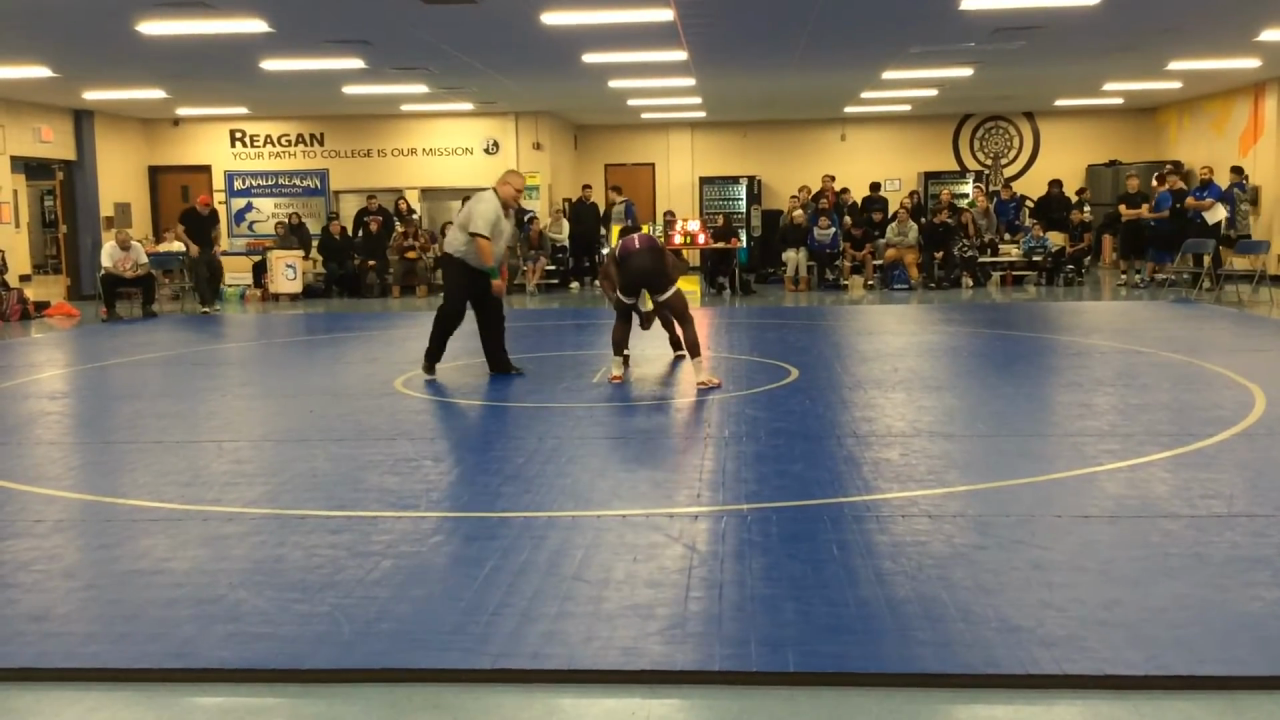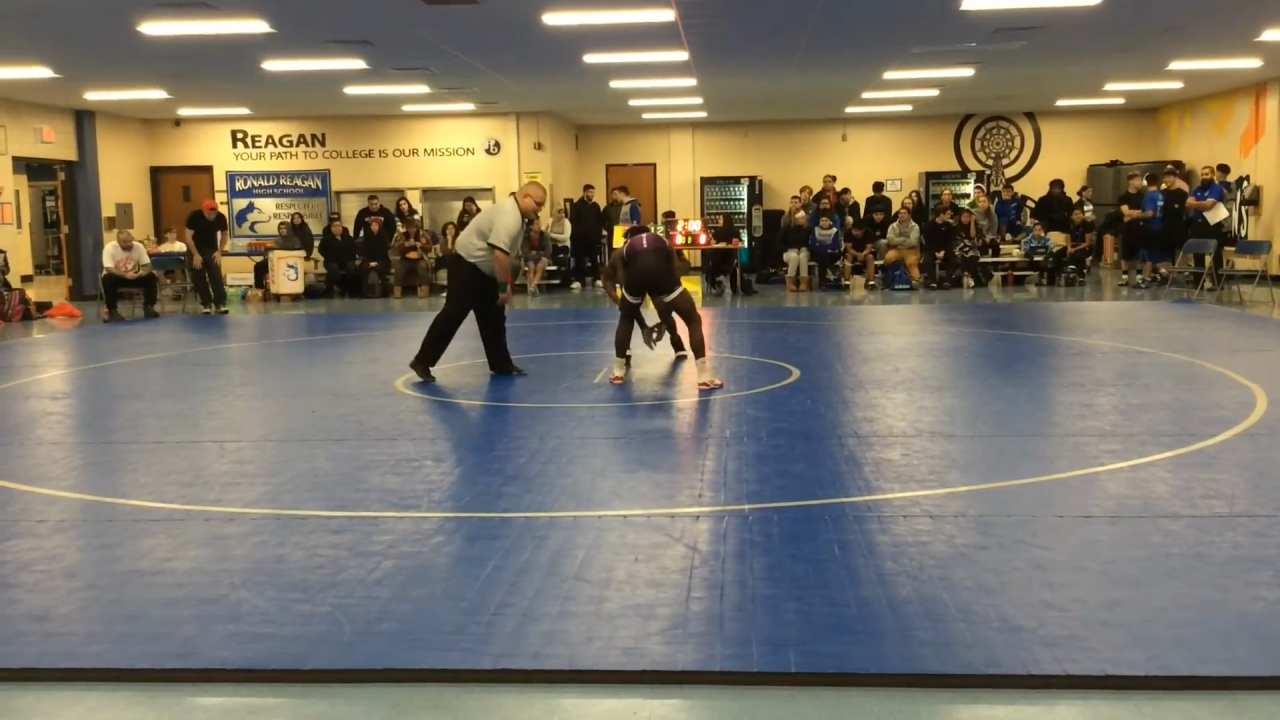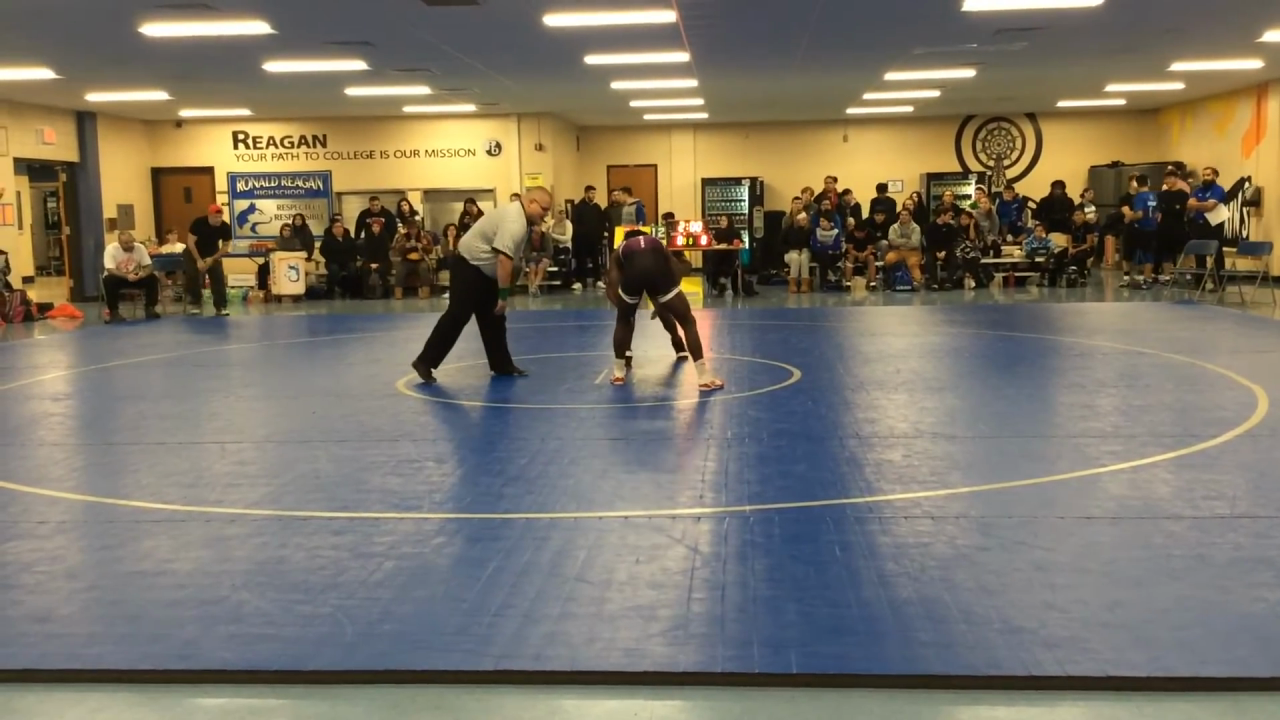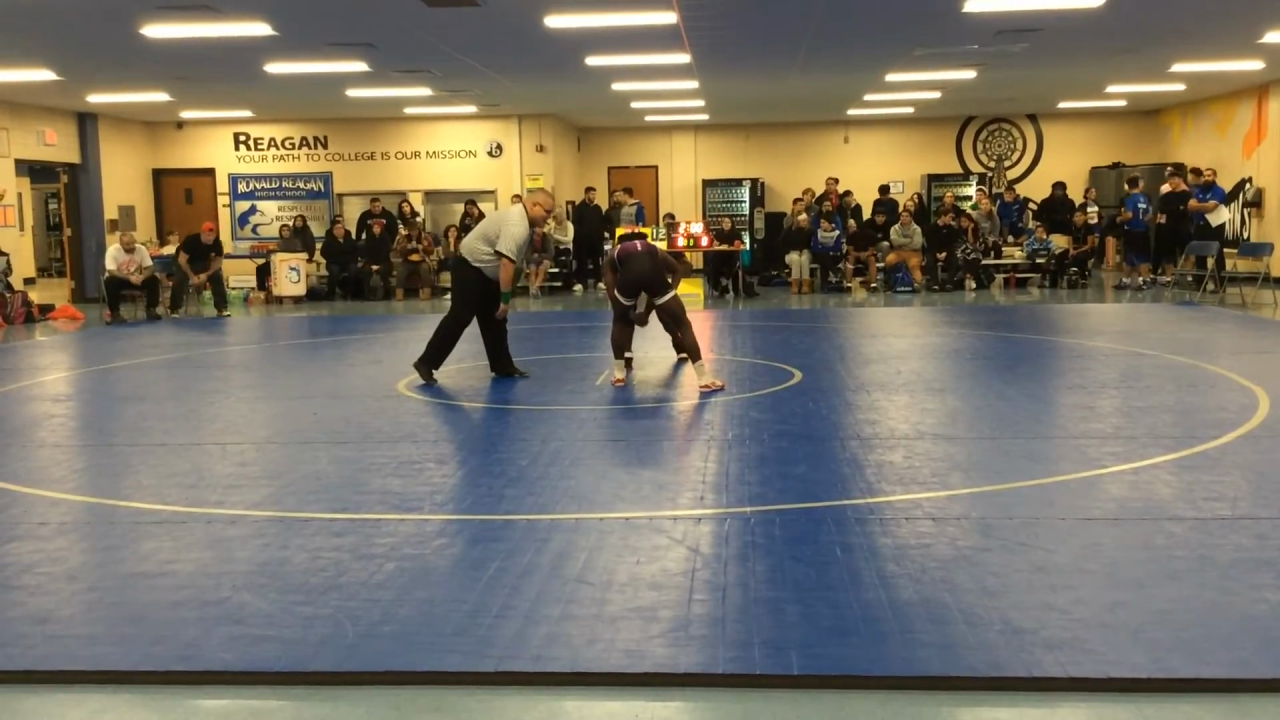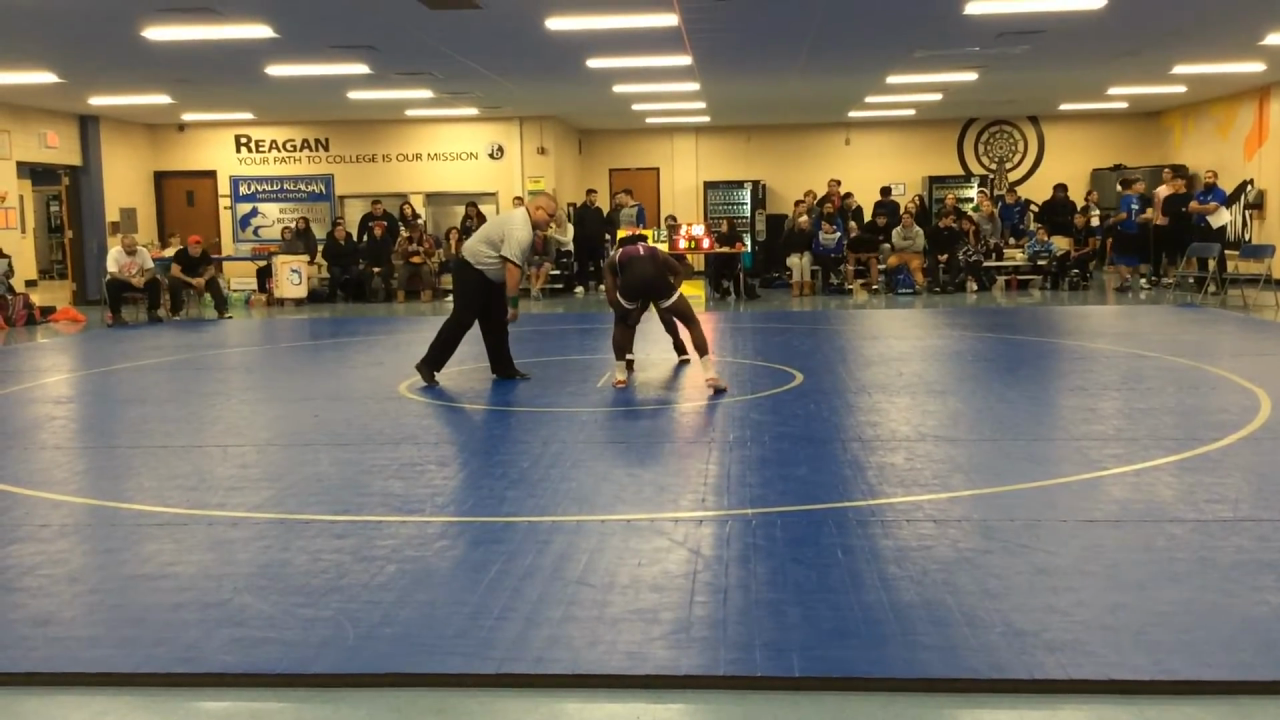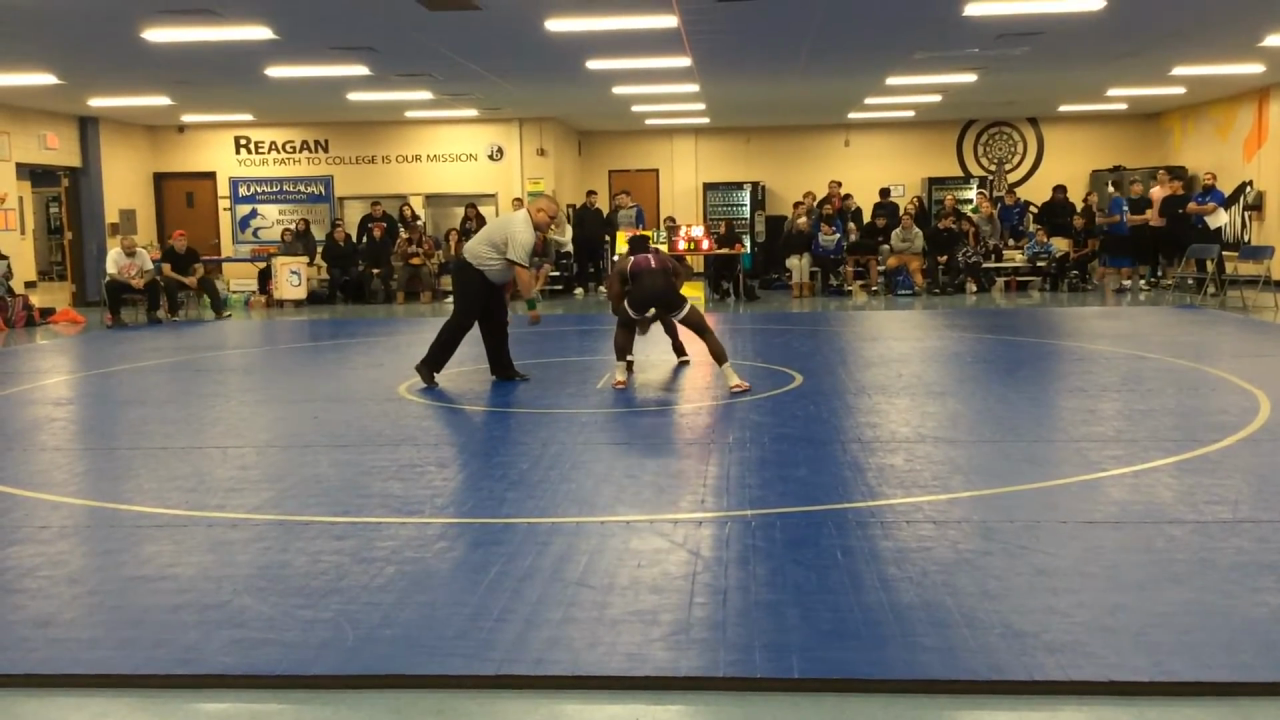
dt=0.3s
person 1, frame 1
left shoulder: (507, 210)
right shoulder: (487, 205)
left elbow: (502, 246)
right elbow: (482, 240)
left wrist: (500, 275)
right wrist: (495, 275)
left hip: (481, 271)
right hip: (459, 265)
left knee: (493, 317)
right knee: (451, 313)
left ankle: (500, 364)
right ankle: (430, 360)
person 1, frame 2
left shoulder: (517, 215)
right shoulder: (508, 216)
left elbow: (507, 255)
right elbow: (500, 254)
left wrist: (506, 283)
right wrist: (504, 287)
left hip: (485, 272)
right hip: (467, 267)
left knee: (494, 318)
right knee: (453, 315)
left ankle: (501, 365)
right ankle: (422, 361)
person 1, frame 3
left shoulder: (520, 217)
right shoulder: (514, 221)
left elbow: (508, 257)
right elbow: (504, 259)
left wrist: (501, 293)
right wrist: (503, 295)
left hip: (485, 271)
right hip: (468, 267)
left knee: (494, 319)
right knee: (457, 316)
left ankle: (502, 365)
right ankle: (425, 362)
person 1, frame 4
left shoulder: (521, 218)
right shoulder: (517, 225)
left elbow: (510, 261)
right elbow: (507, 263)
right wrist: (505, 299)
left hip: (486, 272)
right hip: (470, 268)
left knee: (494, 321)
right knee: (459, 318)
left ankle: (503, 367)
right ankle: (426, 363)
person 1, frame 5
left shoulder: (522, 221)
right shoulder: (520, 229)
left elbow: (512, 265)
right elbow: (512, 268)
left wrist: (506, 294)
right wrist: (514, 304)
left hip: (488, 274)
right hip: (471, 271)
left knee: (497, 321)
right knee: (461, 320)
left ankle: (504, 369)
right ankle: (428, 365)
person 1, frame 6
left shoulder: (523, 222)
right shoulder: (522, 231)
right elbow: (521, 271)
left wrist: (505, 289)
right wrist: (532, 306)
left hip: (488, 275)
right hip: (471, 272)
left knee: (497, 322)
right knee: (461, 321)
left ankle: (504, 370)
right ankle: (428, 365)
person 2, frame 1
left shoulder: (616, 249)
right shoulder: (655, 241)
left elbow: (617, 284)
right elbow: (675, 271)
left wrist: (639, 312)
right wrist: (656, 311)
left hip: (629, 272)
right hip: (655, 269)
left knee: (622, 319)
right knee: (685, 320)
left ankle: (617, 372)
right ankle: (702, 377)
person 2, frame 2
left shoulder: (622, 251)
right shoulder: (663, 243)
right elbow: (674, 277)
right wrist: (665, 321)
left hip: (636, 272)
right hip: (661, 271)
left knee: (626, 320)
right knee: (693, 320)
left ankle: (618, 372)
right ankle: (704, 377)
person 2, frame 3
left shoulder: (619, 251)
right shoulder: (658, 245)
left elbow: (612, 289)
right elbow: (676, 272)
left wrist: (627, 310)
right wrist: (661, 304)
left hip: (632, 272)
right hip: (658, 270)
left knee: (623, 321)
right knee: (688, 322)
left ankle: (619, 374)
right ankle: (704, 378)
person 2, frame 4
left shoulder: (614, 254)
right shoulder: (652, 249)
left elbow: (611, 292)
left wrist: (631, 314)
left hip: (629, 274)
right hip: (653, 272)
left knee: (620, 322)
right knee: (683, 325)
left ankle: (619, 374)
right ankle: (704, 379)
person 2, frame 5
left shoulder: (615, 258)
right shoulder: (655, 252)
left elbow: (611, 297)
left hip: (631, 279)
right hip: (657, 276)
left knee: (621, 324)
right knee: (692, 323)
left ankle: (621, 376)
right ankle: (710, 375)
person 2, frame 6
left shoulder: (622, 265)
right shoulder: (662, 257)
left elbow: (615, 301)
left wrist: (639, 320)
left hip: (642, 292)
right hip: (667, 291)
left knee: (624, 326)
right knee: (706, 331)
left ankle: (620, 377)
right ankle: (733, 380)
